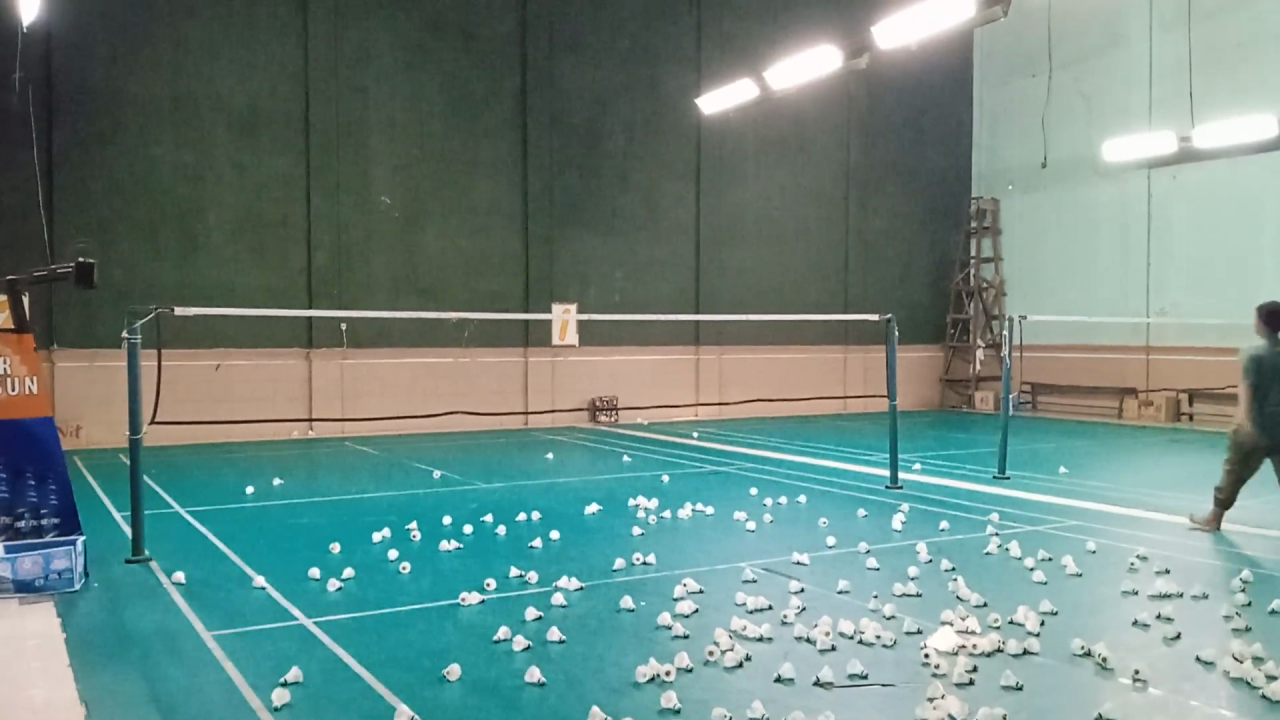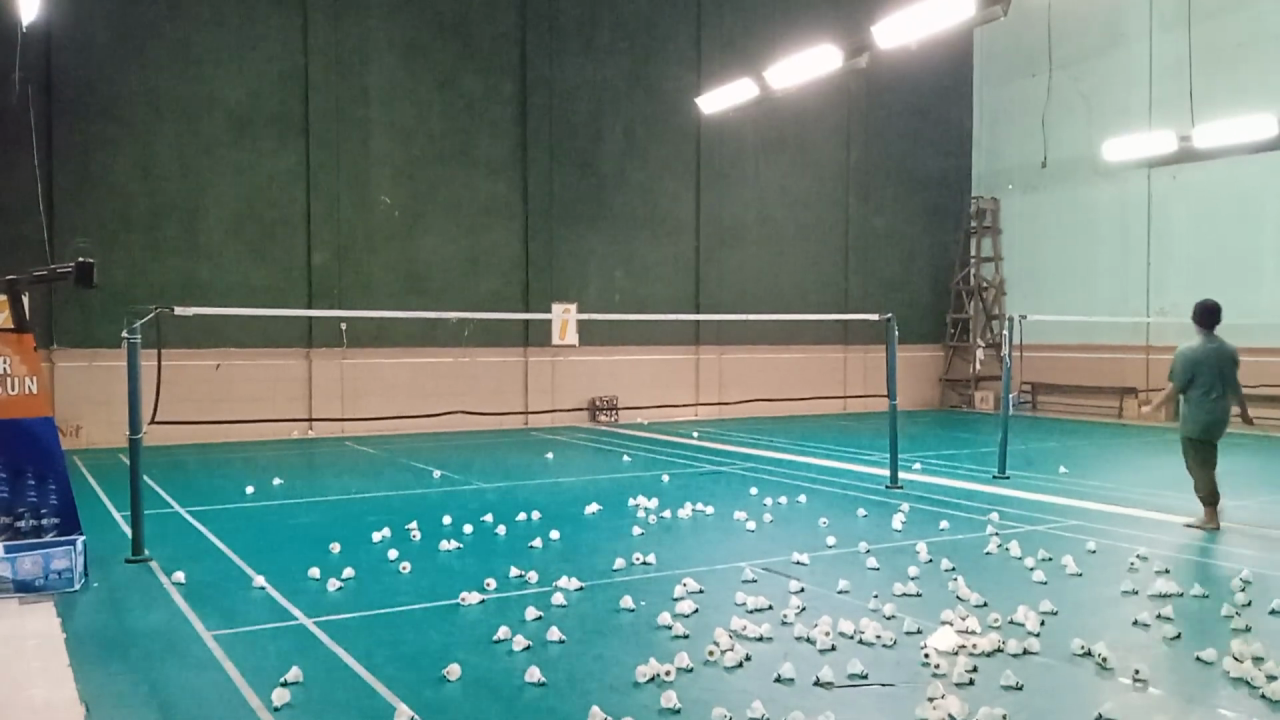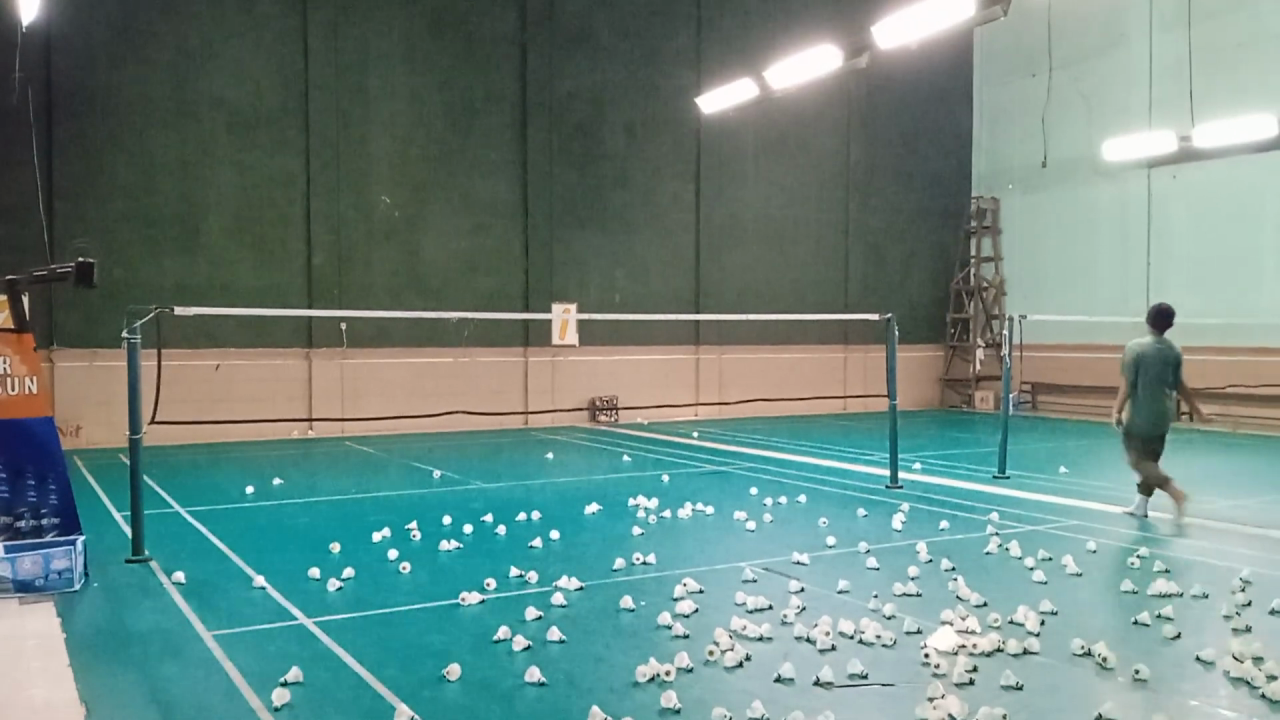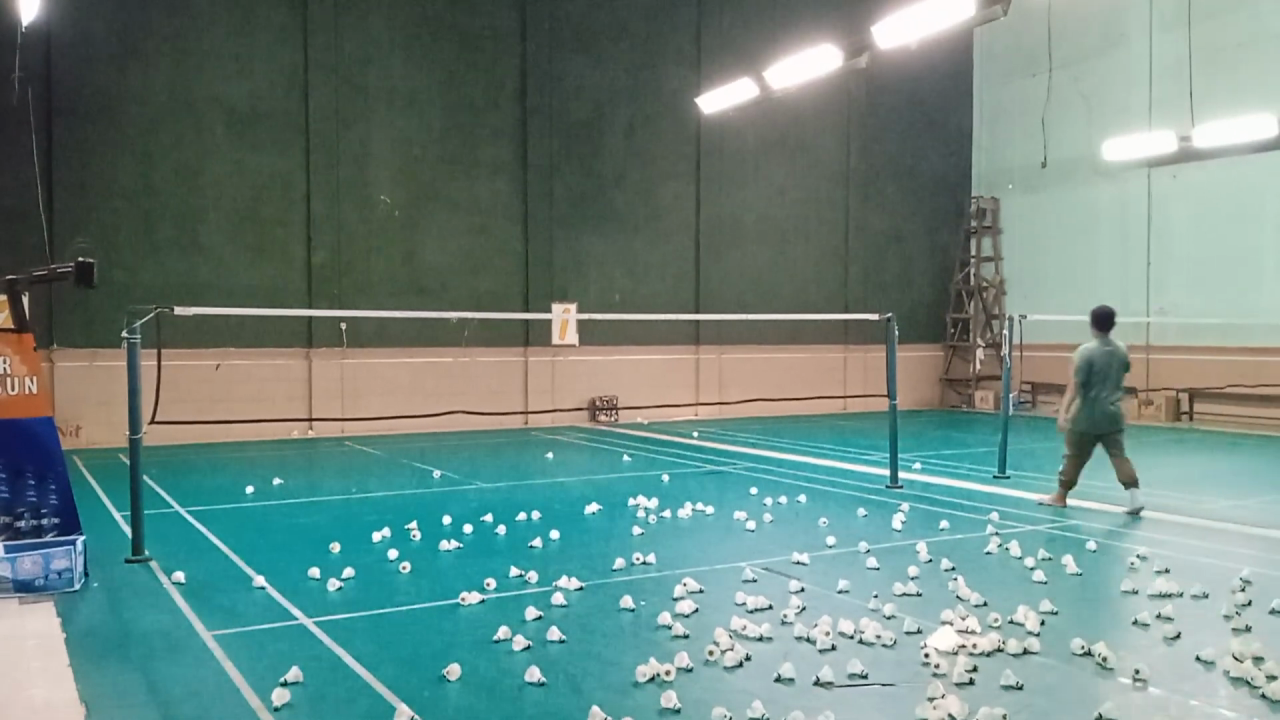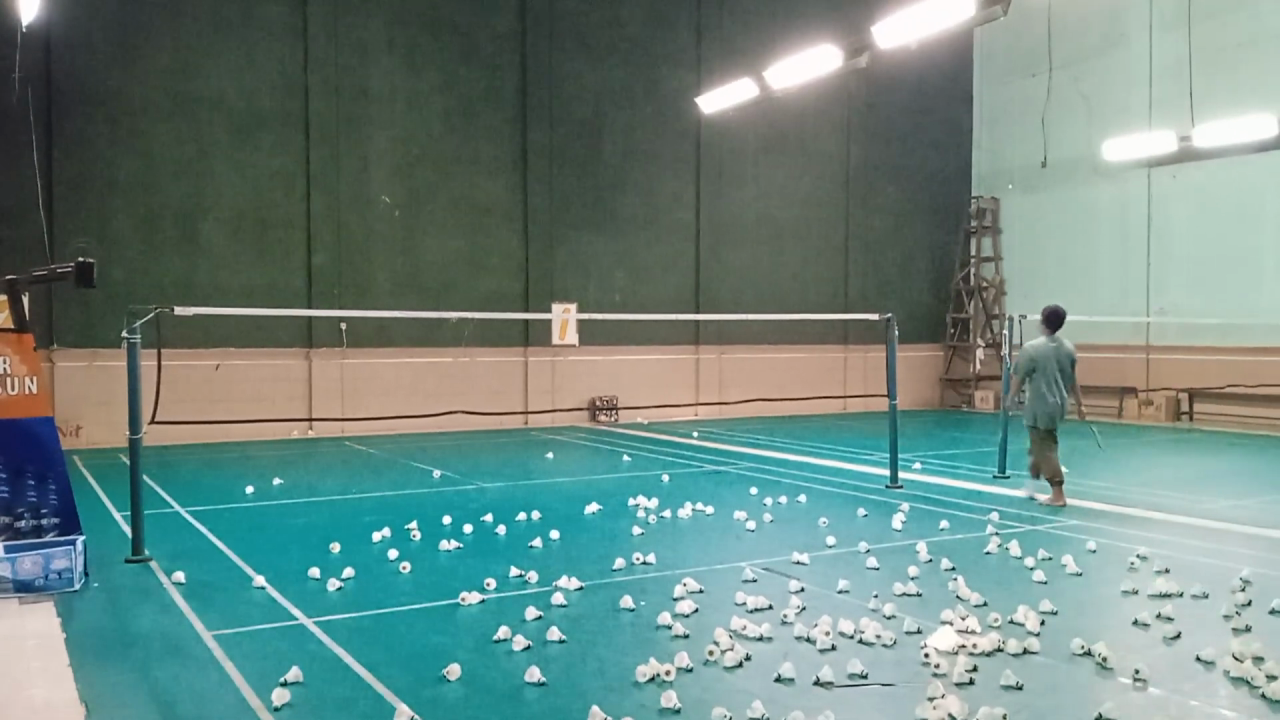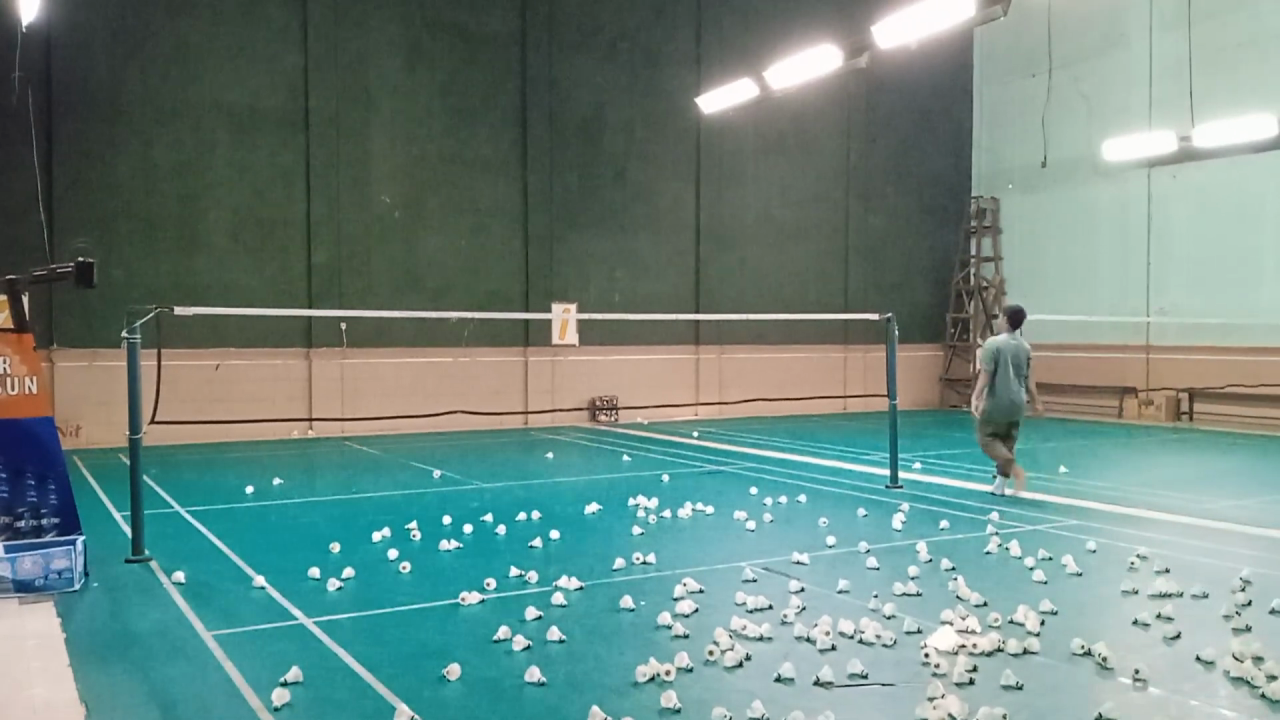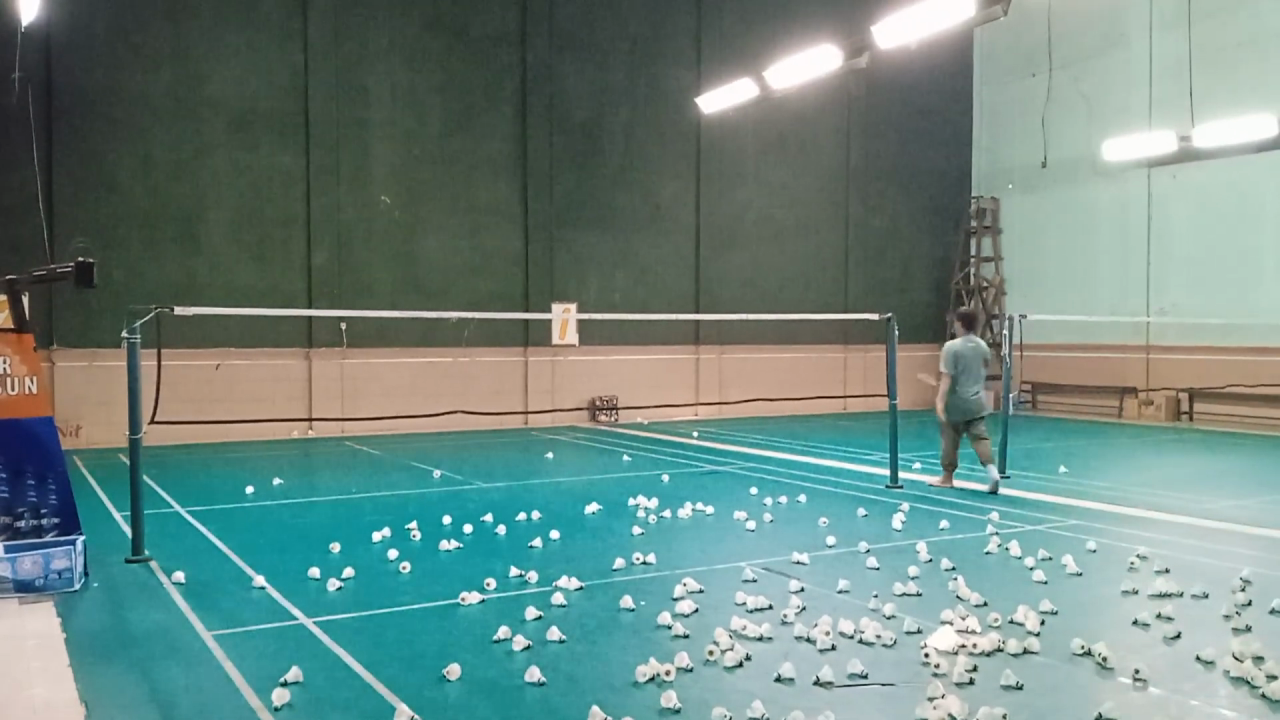
dt=0.4s
person 1, frame 1
left shoulder: (1254, 354)
left elbow: (1246, 388)
left wrist: (1243, 419)
left hip: (1255, 427)
left knee: (1234, 471)
left ankle: (1215, 517)
person 1, frame 2
left shoulder: (1187, 352)
right shoulder: (1229, 350)
left elbow: (1175, 388)
right elbow: (1234, 384)
left wrist: (1152, 407)
right wrist: (1243, 410)
left hip: (1196, 420)
right hip: (1219, 417)
left knee: (1200, 466)
right knee: (1206, 462)
left ankle: (1210, 516)
right ankle: (1211, 507)
person 1, frame 3
left shoulder: (1135, 348)
right shoulder: (1174, 351)
left elbow: (1127, 384)
right elbow: (1179, 385)
left wrist: (1117, 411)
right wrist: (1194, 408)
left hip: (1141, 416)
right hip: (1163, 414)
left knee: (1140, 460)
right knee: (1149, 459)
left ankle: (1175, 492)
right ankle: (1141, 505)
person 1, frame 4
left shoulder: (1086, 352)
right shoulder: (1121, 351)
left elbow: (1075, 386)
left wrist: (1063, 412)
left hip: (1087, 416)
right hip: (1113, 414)
left knee: (1074, 457)
right knee: (1119, 456)
left ankle: (1061, 496)
right ankle: (1134, 498)
person 1, frame 5
left shoulder: (1031, 348)
right shoulder: (1068, 348)
left elbow: (1019, 379)
right elbow: (1072, 380)
left wrist: (1010, 398)
right wrist: (1079, 404)
left hip: (1040, 409)
right hip: (1059, 405)
left knee: (1045, 450)
right knee: (1039, 448)
left ankle: (1058, 494)
right ankle: (1033, 485)
person 1, frame 6
left shoulder: (993, 343)
right shoulder: (1024, 346)
left elbow: (986, 374)
right elbow: (1028, 377)
left wrist: (975, 398)
right wrist: (1035, 401)
left hip: (997, 403)
right hip: (1017, 402)
left knee: (987, 439)
right knee: (1007, 442)
left ankle: (1015, 470)
right ankle: (1000, 484)
person 1, frame 7
left shoulder: (951, 347)
right shoulder: (983, 346)
left elbow: (946, 377)
left wrist: (940, 401)
left hip: (956, 403)
right hip: (978, 402)
left knee: (950, 441)
right knee: (981, 439)
left ankle: (947, 477)
right ankle: (992, 472)
